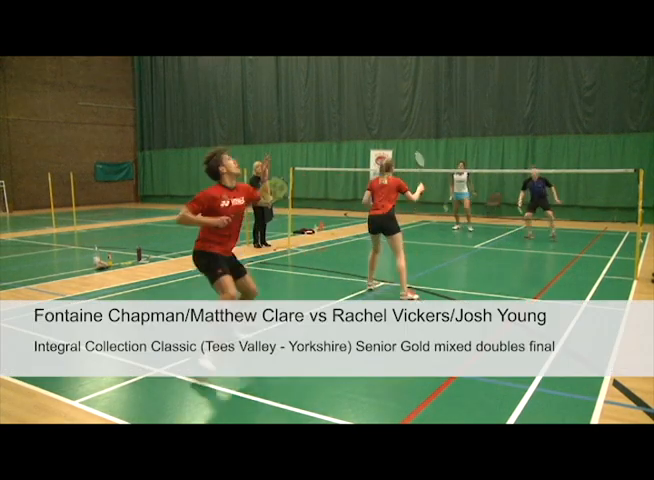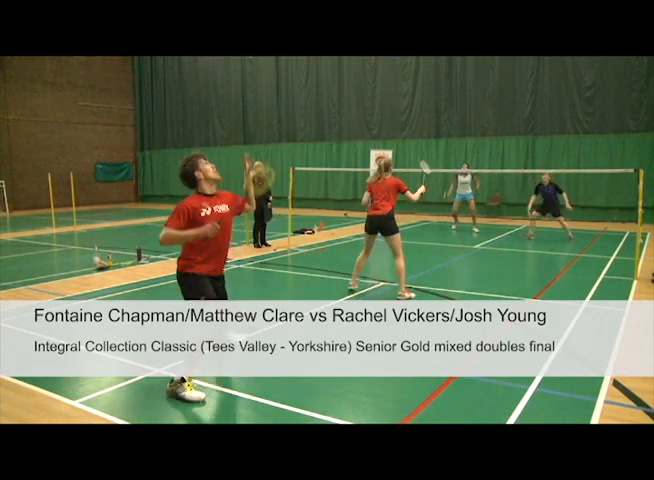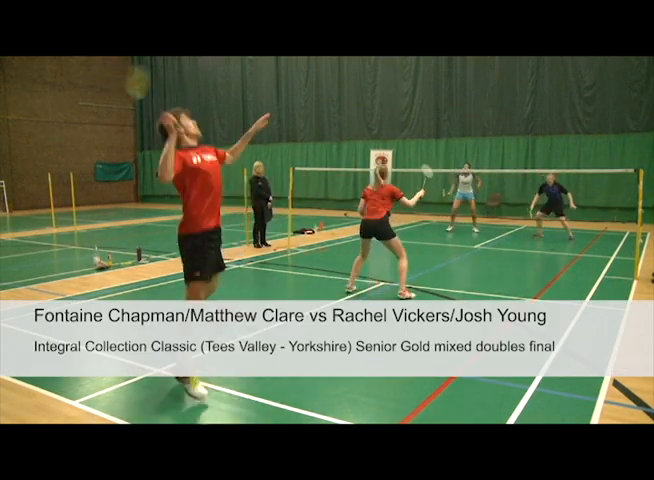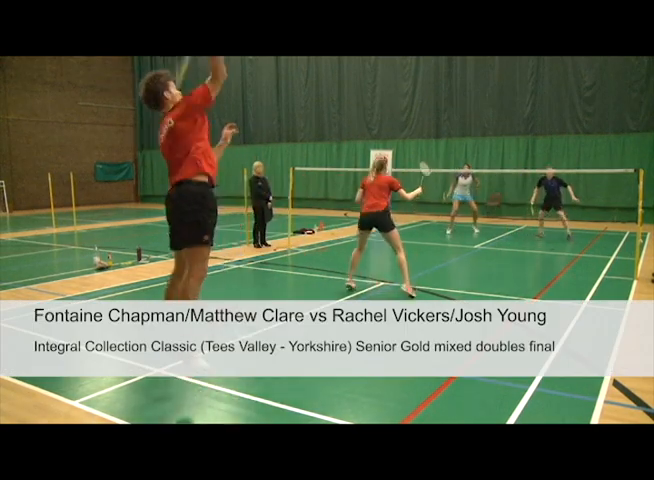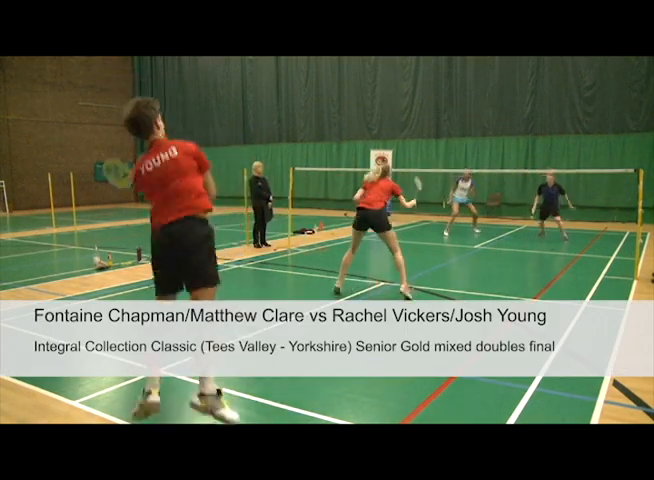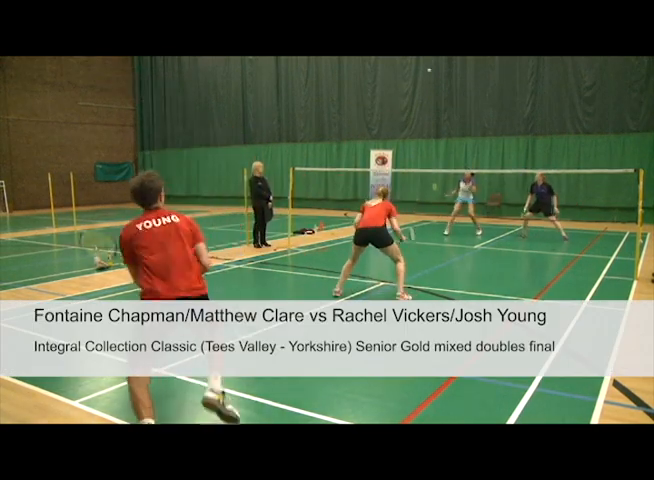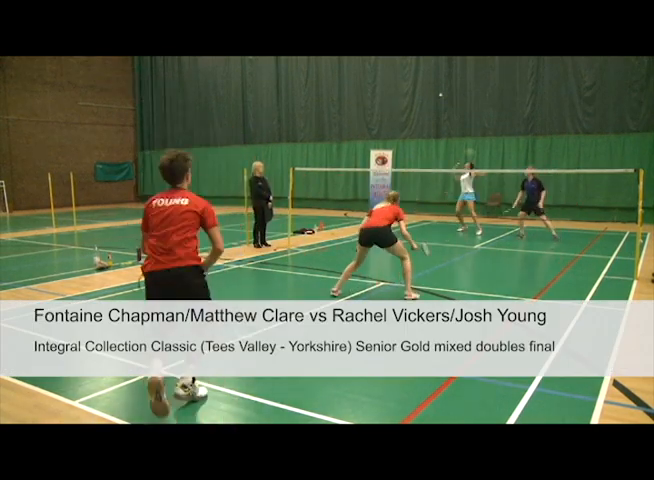
dt=0.2s
person 1, frame 1
left shoulder: (245, 190)
right shoulder: (210, 194)
left elbow: (264, 202)
right elbow: (182, 217)
right wrist: (213, 221)
left hip: (226, 255)
right hip: (207, 254)
left knee: (251, 292)
right knee: (231, 294)
person 1, frame 2
left shoulder: (227, 199)
right shoulder: (189, 206)
left elbow: (250, 206)
right elbow: (164, 238)
left wrist: (249, 180)
right wrist: (199, 232)
left hip: (216, 272)
right hip: (193, 274)
right ankle: (178, 382)
person 1, frame 3
left shoulder: (209, 152)
right shoulder: (179, 156)
left elbow: (231, 156)
right elbow: (165, 176)
left wrist: (253, 130)
right wrist: (172, 138)
left hip: (210, 230)
right hip: (195, 234)
left knee: (205, 294)
right knee: (195, 302)
right ankle: (186, 372)
person 1, frame 4
left shoulder: (166, 132)
right shoulder: (185, 111)
right elbow: (219, 77)
left wrist: (223, 142)
left hip: (180, 195)
right hip: (196, 193)
left knee: (181, 272)
right knee: (196, 272)
person 1, frame 5
left shoulder: (140, 170)
right shoulder: (187, 149)
right elbow: (211, 191)
left hip: (163, 239)
right hip: (195, 231)
left ankle: (152, 395)
right ankle: (208, 395)
person 1, frame 6
left shoulder: (128, 232)
right shoulder: (185, 221)
right elbow: (205, 263)
left hip: (155, 304)
right hip: (193, 298)
left ankle: (147, 425)
right ankle: (215, 391)
person 1, frame 7
left shoulder: (152, 204)
right shoulder: (200, 204)
left elbow: (145, 245)
right elbow: (219, 247)
right wrist: (207, 265)
left hip: (154, 273)
right hip: (187, 269)
left ankle: (156, 381)
right ankle: (186, 383)
person 2, frame 1
left shoulder: (373, 182)
right shoulder: (397, 182)
left elbow: (365, 201)
right elbow: (413, 198)
right wrist: (419, 189)
left hip: (373, 218)
right hip: (387, 218)
left knee: (375, 250)
right knee: (400, 255)
left ankle: (371, 282)
right ankle: (405, 291)
person 2, frame 2
left shoulder: (371, 182)
right shoulder: (396, 182)
left elbow: (364, 202)
right elbow: (414, 198)
right wrist: (421, 190)
left hip: (371, 219)
right hip: (386, 219)
left knee: (366, 251)
right knee: (399, 256)
left ankle: (353, 282)
right ankle: (403, 291)
person 2, frame 3
left shoulder: (368, 189)
right shoulder: (391, 188)
left elbow: (360, 210)
right elbow: (410, 204)
right wrist: (419, 194)
left hip: (365, 224)
right hip: (381, 224)
left knee: (363, 255)
right knee: (402, 256)
left ankle: (351, 285)
right ankle: (403, 290)
person 2, frame 4
left shoulder: (366, 180)
right shoulder: (390, 180)
left elbow: (358, 199)
right elbow: (407, 197)
right wrist: (417, 191)
left hip: (365, 216)
right hip: (381, 215)
left knee: (360, 248)
right knee: (399, 250)
left ankle: (350, 280)
right ankle: (407, 284)
person 2, frame 5
left shoulder: (368, 182)
right shoulder: (392, 185)
left elbow: (356, 198)
right elbow: (405, 205)
right wrist: (413, 202)
left hip: (362, 213)
right hip: (378, 215)
left knee: (352, 250)
right knee: (396, 251)
left ankle: (339, 283)
right ankle: (405, 286)
person 2, frame 6
left shoulder: (367, 204)
right shoulder: (389, 206)
left elbow: (356, 222)
right elbow: (395, 227)
right wrist: (402, 236)
left hip: (361, 231)
right hip: (379, 231)
left knee: (352, 260)
right knee: (399, 260)
left ankle: (338, 288)
right ankle: (401, 292)
person 2, frame 7
left shoulder: (375, 208)
right shoulder: (397, 210)
left elbow: (361, 227)
right elbow: (404, 231)
left wrist: (360, 243)
right wrist: (413, 243)
left hip: (366, 232)
right hip: (382, 232)
left knee: (357, 263)
right knee: (405, 257)
left ankle: (336, 289)
right ankle: (409, 292)
